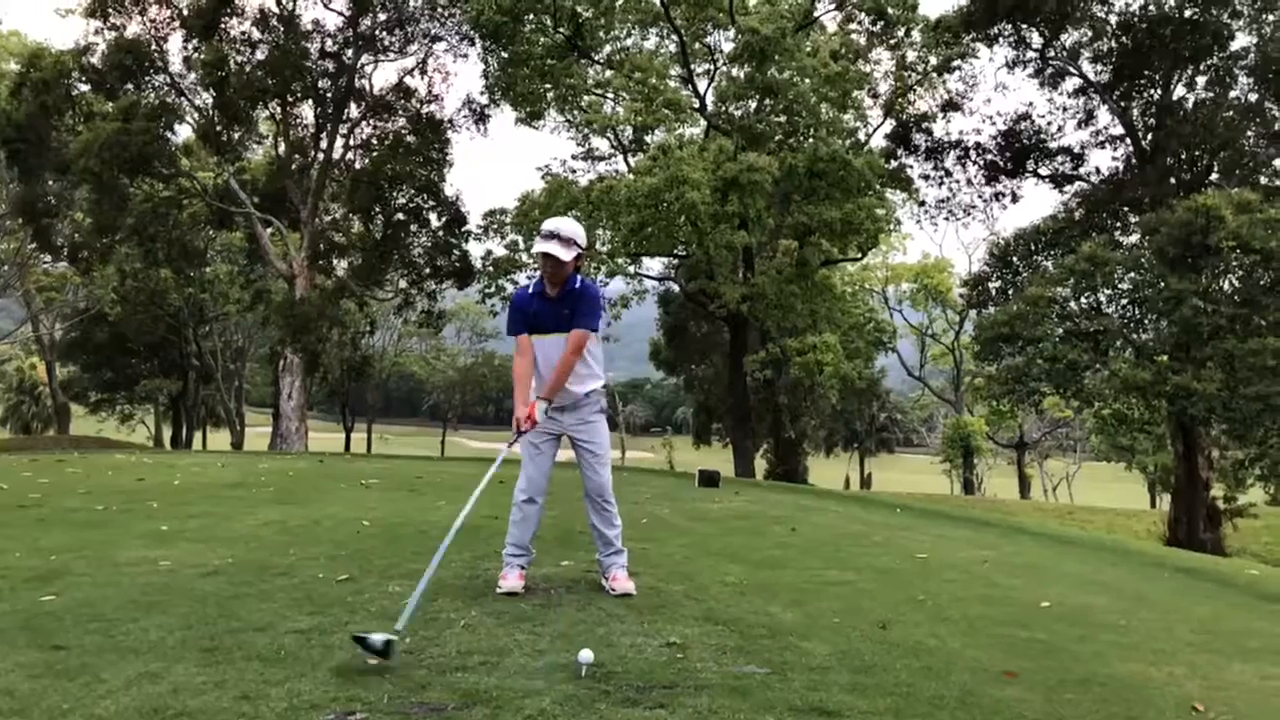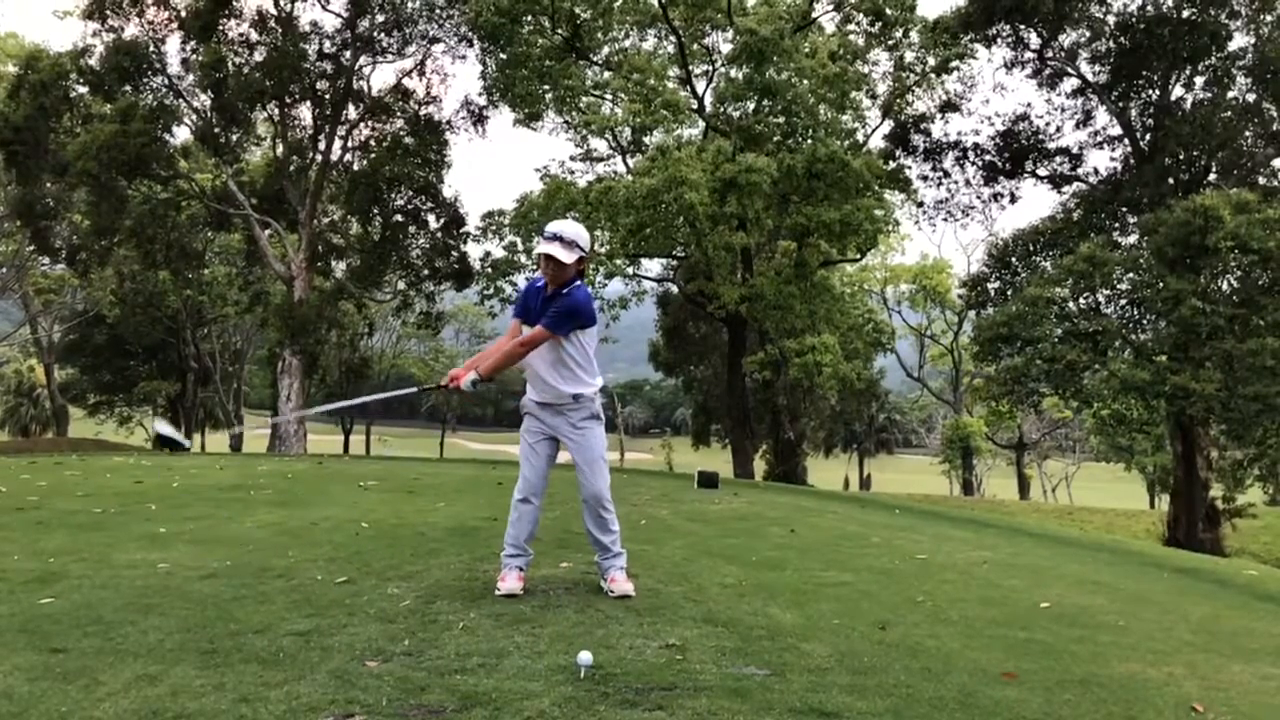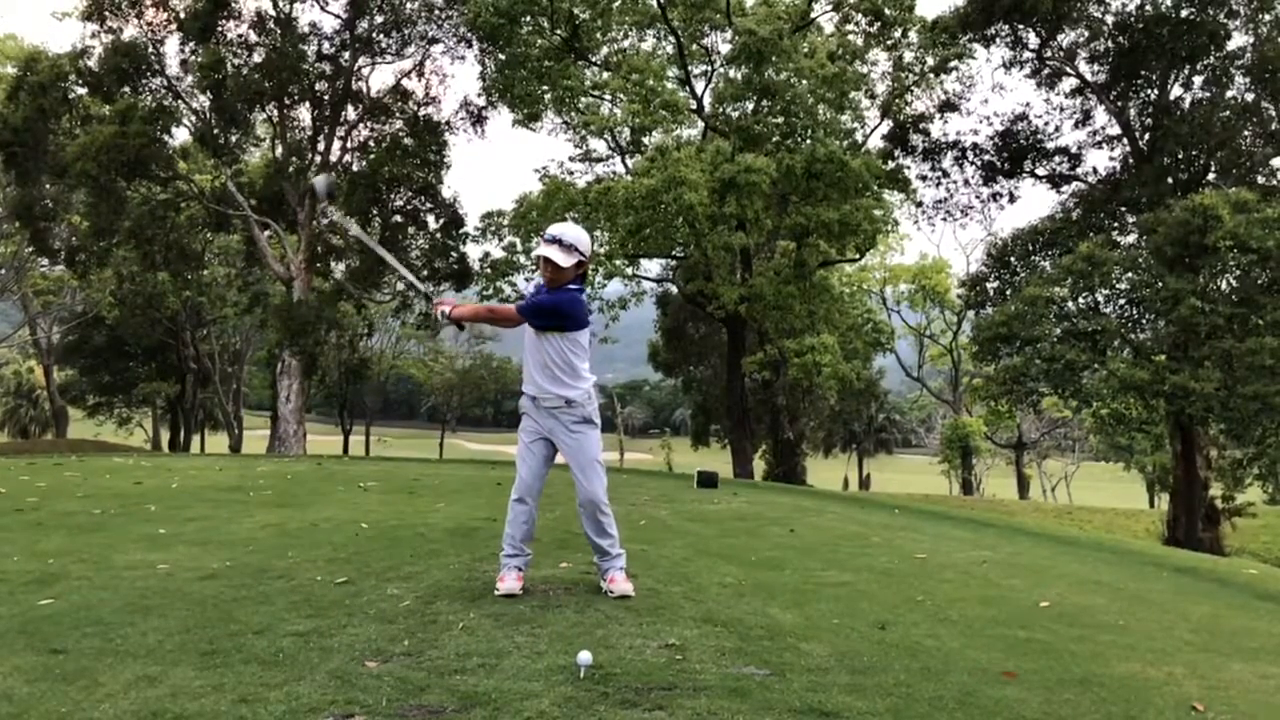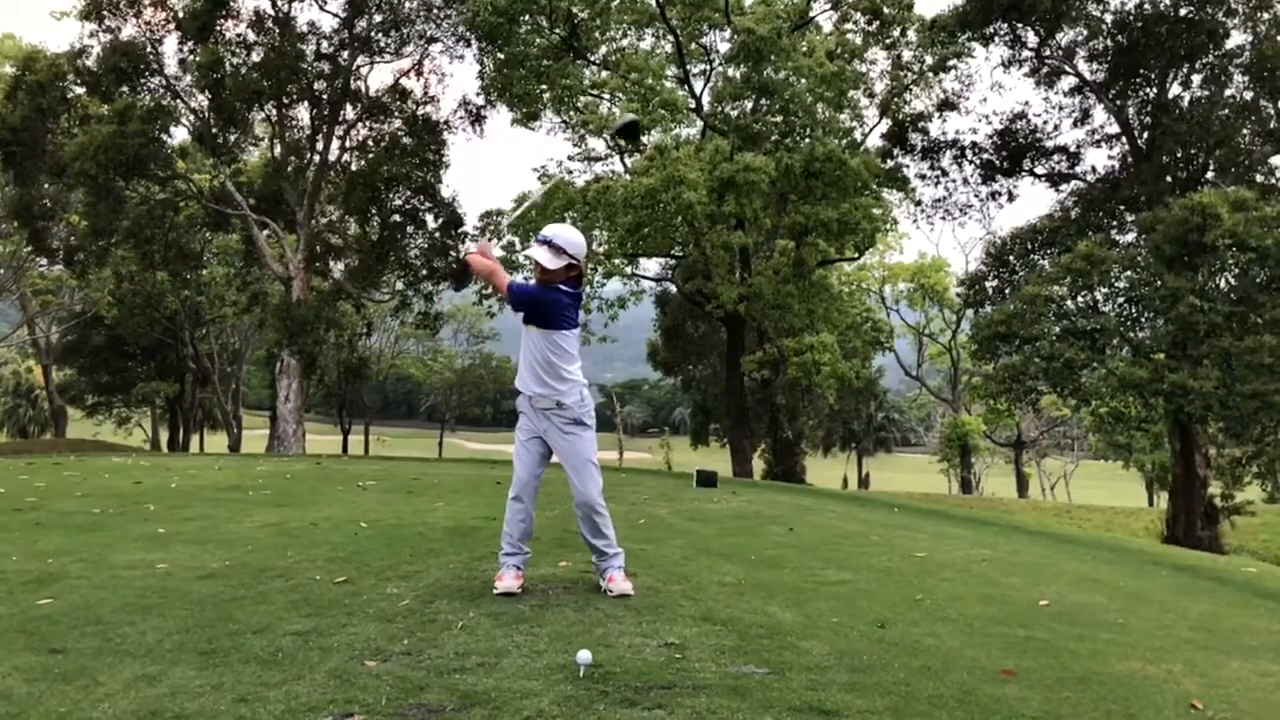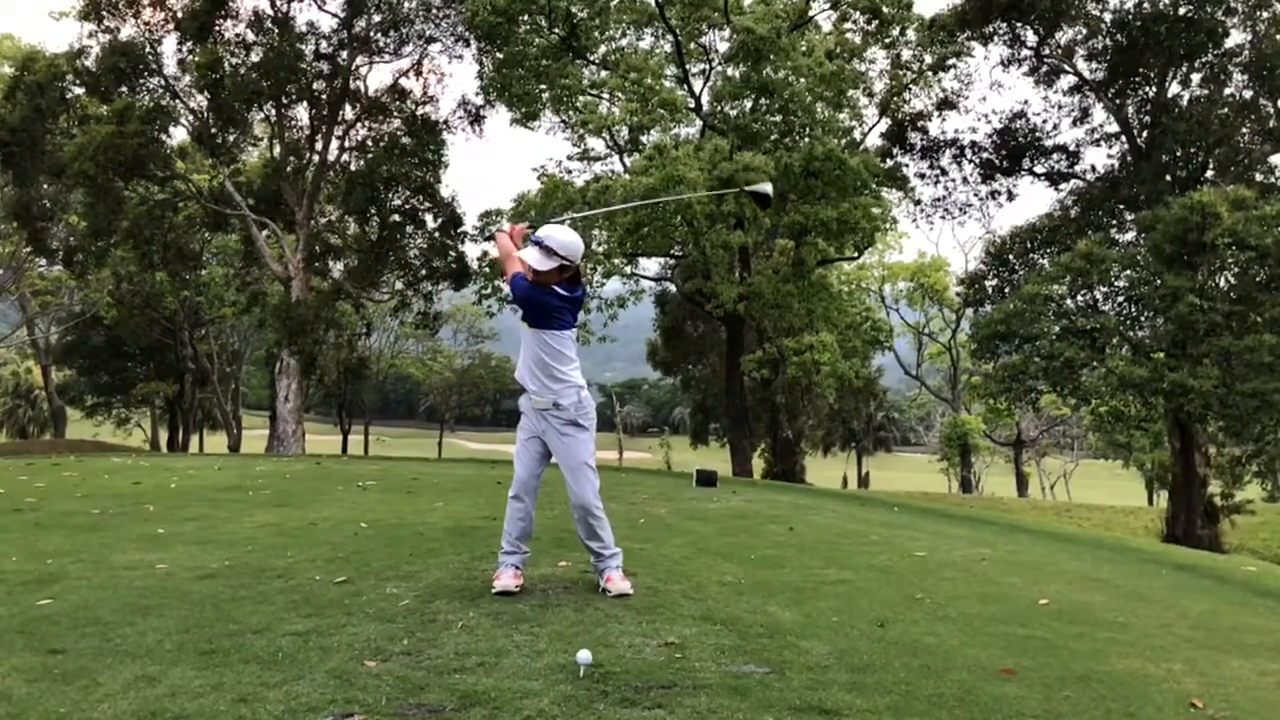
dt=1s
person 1, frame 1
left shoulder: (587, 294)
right shoulder: (522, 299)
left elbow: (571, 353)
right elbow: (523, 356)
left wrist: (543, 403)
right wrist: (522, 404)
left hip: (585, 404)
right hip: (537, 405)
left knee: (599, 487)
right knee: (529, 487)
left ankle: (614, 565)
right ankle: (515, 563)
person 1, frame 2
left shoulder: (577, 300)
right shoulder: (532, 289)
left elbow: (524, 346)
right elbow: (508, 338)
left wrist: (477, 376)
right wrist: (466, 366)
left hip: (580, 408)
right hip: (538, 407)
left knee: (596, 490)
right knee: (527, 489)
left ankle: (613, 567)
right ankle: (514, 565)
person 1, frame 3
left shoulder: (566, 301)
right shoulder: (545, 288)
left elbow: (501, 314)
right elbow: (509, 318)
left wrist: (452, 312)
right wrist: (461, 309)
left hip: (574, 411)
right hip: (536, 408)
left knee: (592, 493)
right knee: (524, 489)
left ankle: (612, 567)
right ankle: (512, 565)
person 1, frame 4
left shoulder: (551, 299)
right shoulder: (549, 289)
left elbow: (498, 279)
left wrist: (474, 256)
right wrist: (487, 258)
left hip: (568, 411)
right hip: (533, 407)
left knee: (588, 494)
right knee: (522, 488)
left ankle: (611, 566)
right ankle: (512, 564)
person 1, frame 5
left shoulder: (543, 299)
right shoulder: (569, 291)
left elbow: (509, 262)
right elbow: (521, 265)
left wrist: (504, 235)
left hip: (568, 411)
right hip: (534, 407)
left knee: (584, 495)
right knee: (522, 487)
left ankle: (609, 566)
right ankle: (511, 563)
